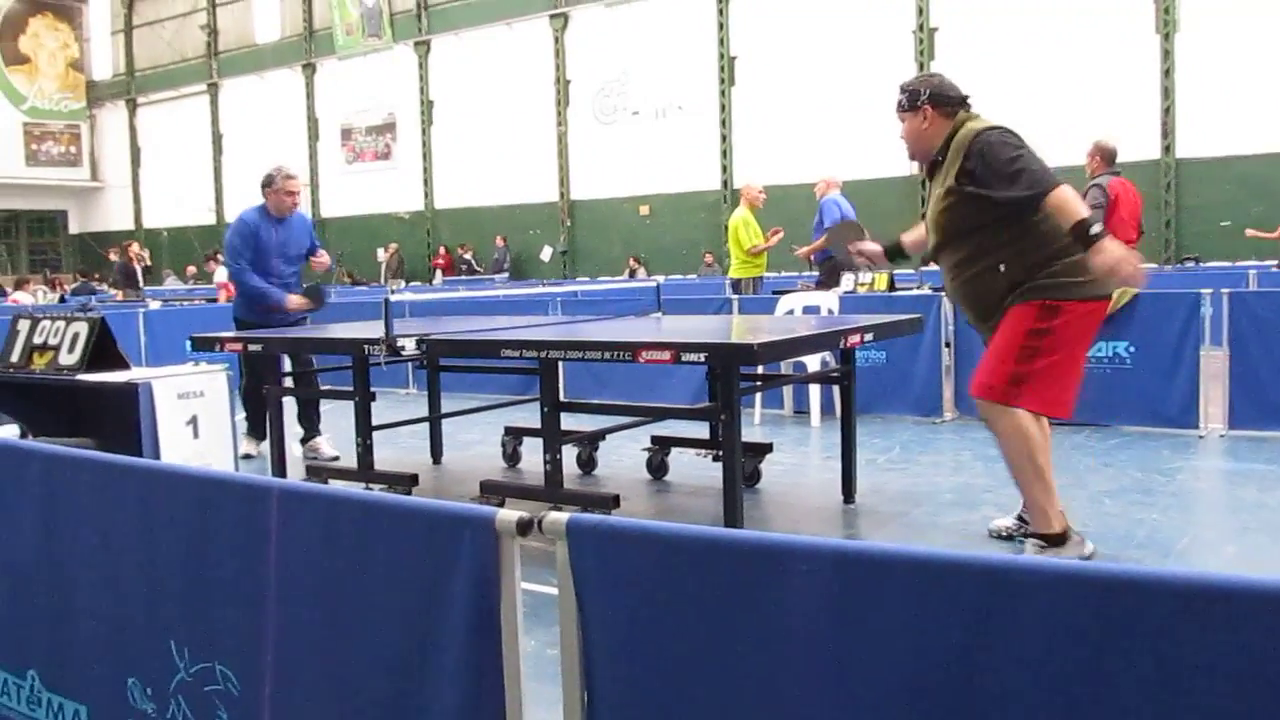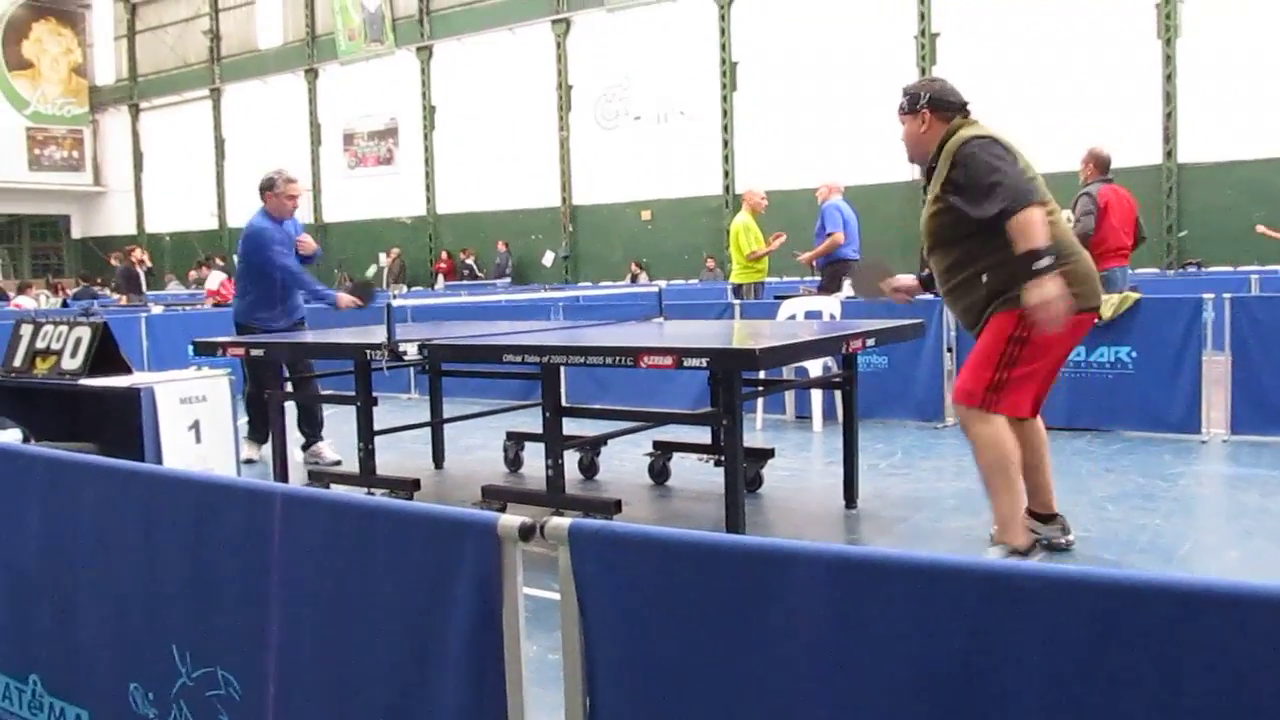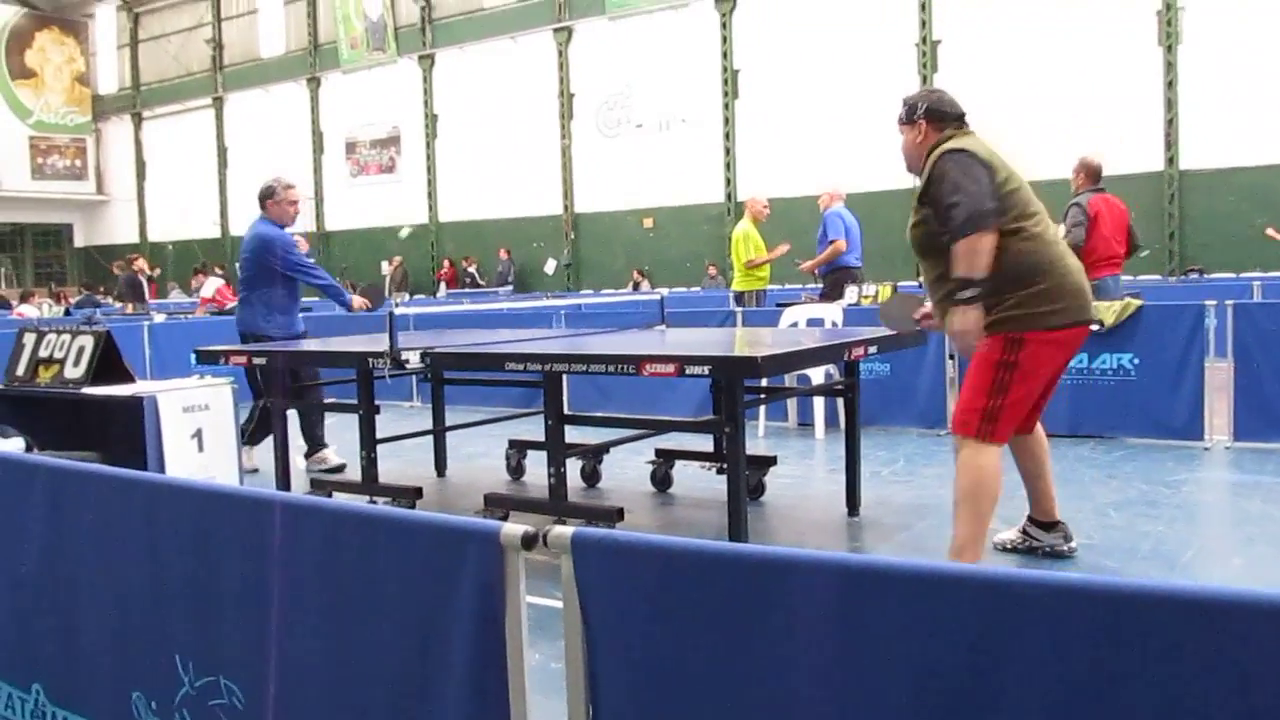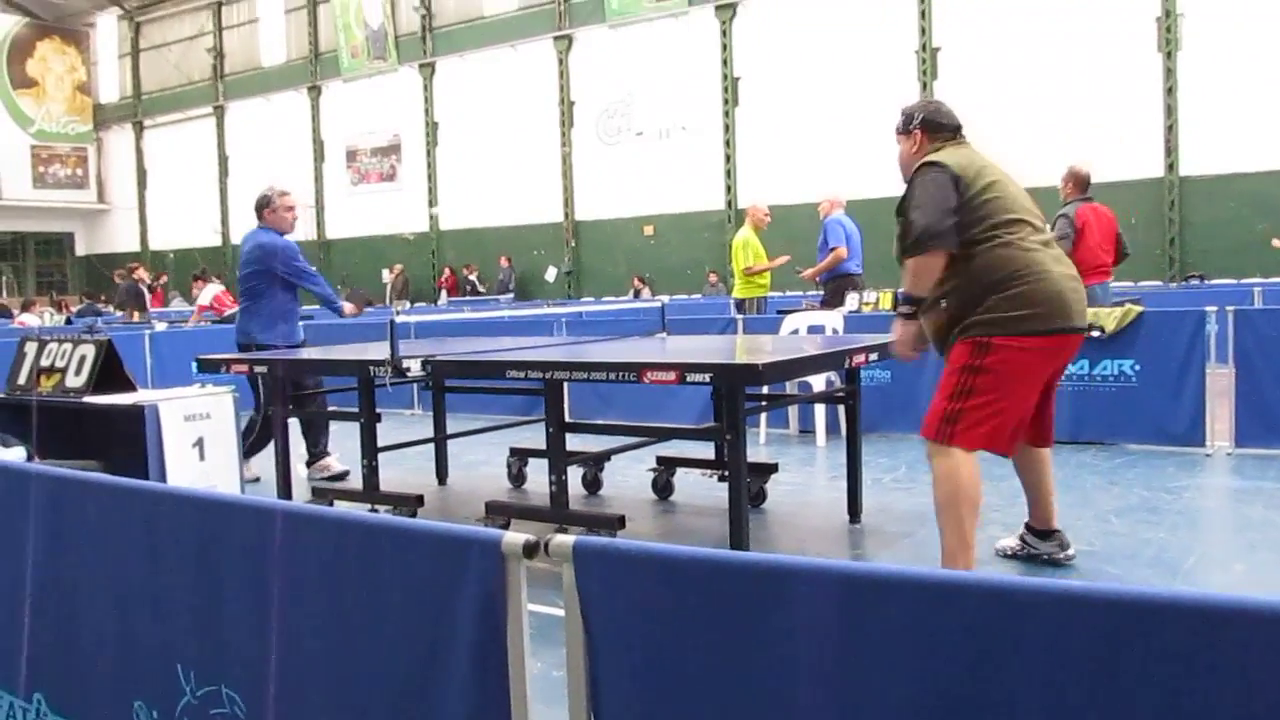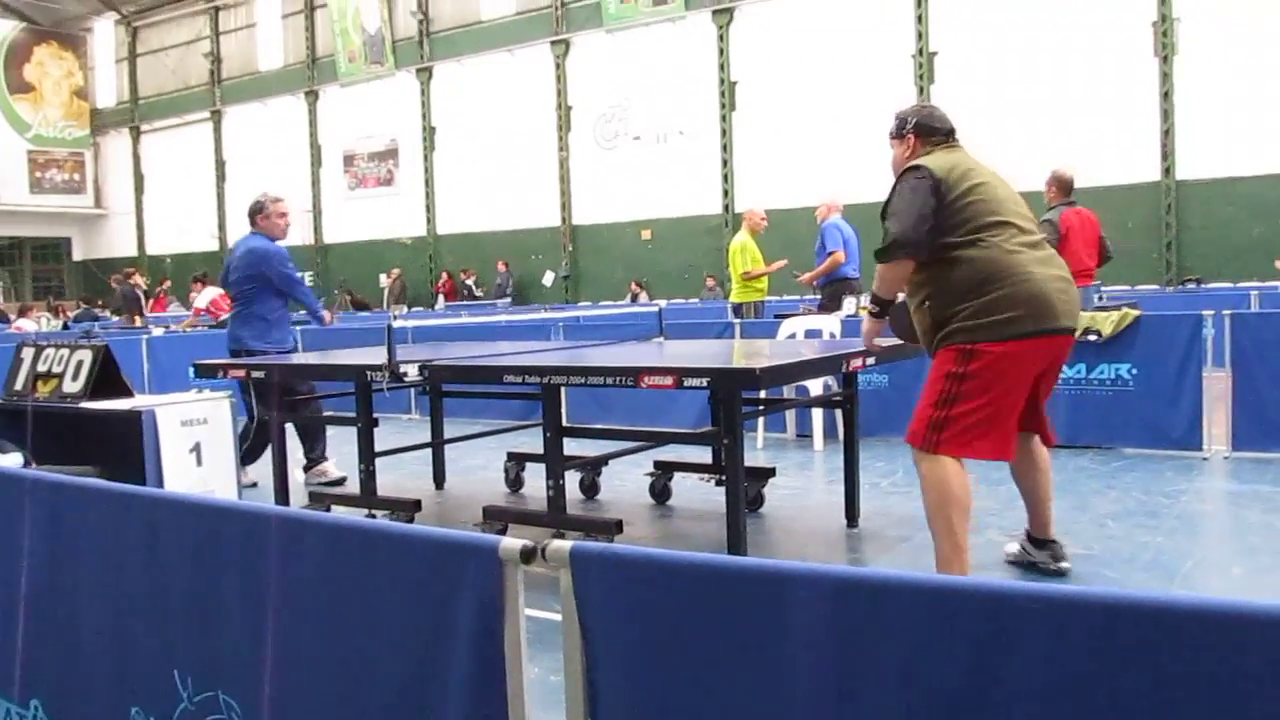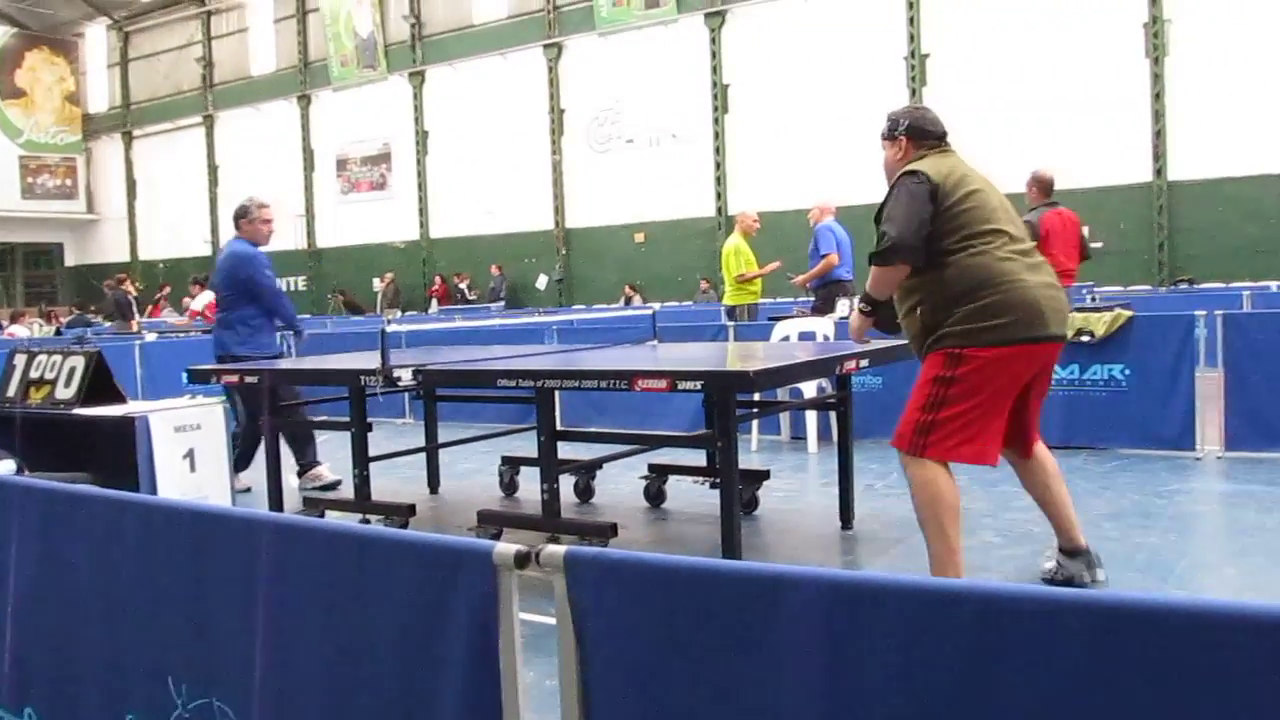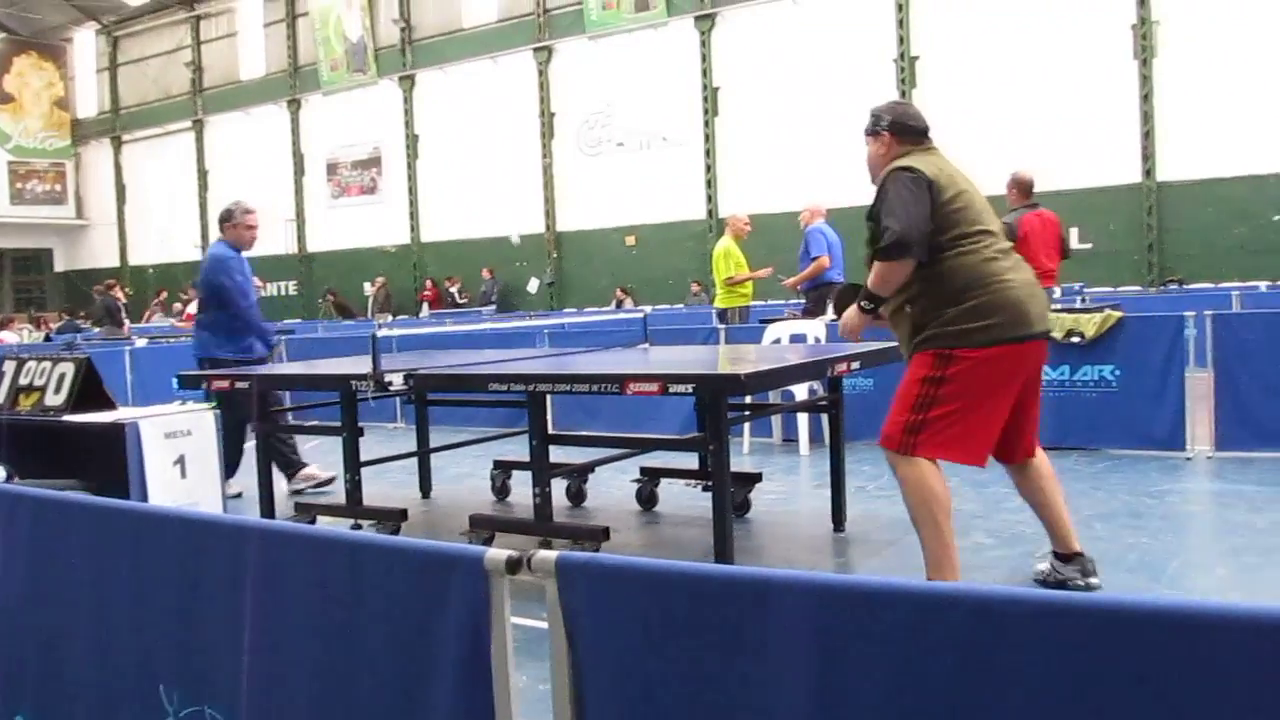
dt=0.1s
person 1, frame 1
left shoulder: (981, 144)
right shoulder: (944, 162)
left elbow: (1045, 187)
right elbow: (935, 229)
left wrist: (1095, 240)
right wrist: (888, 251)
left hip: (1055, 288)
right hip: (1030, 294)
left knee: (997, 398)
right knee: (1018, 402)
left ankle: (1055, 537)
right ankle: (1040, 515)
person 1, frame 2
left shoulder: (971, 149)
right shoulder: (952, 158)
left elbow: (1020, 204)
left wrist: (1041, 271)
right wrist: (923, 282)
left hip: (1039, 299)
right hip: (1029, 301)
left knee: (978, 406)
right knee: (1015, 407)
left ankle: (1016, 548)
right ankle: (1044, 519)
person 1, frame 3
left shoulder: (952, 161)
right shoulder: (962, 161)
left elbow: (973, 228)
left wrist: (966, 301)
right wrist: (942, 304)
left hip: (1032, 314)
right hip: (1052, 310)
left knee: (975, 432)
right knee: (1015, 417)
left ankle: (964, 569)
right ankle: (1047, 527)
person 1, frame 4
left shoulder: (935, 170)
right shoulder: (982, 170)
left elbow: (927, 242)
left wrist: (908, 312)
right wrist: (938, 318)
left hip: (1011, 321)
right hip: (1057, 313)
left knee: (949, 441)
right knee: (1021, 428)
right ankle: (1043, 534)
person 1, frame 5
left shoulder: (920, 174)
right shoulder: (977, 174)
left elbow: (902, 249)
left wrist: (877, 309)
left hip: (998, 324)
right hip: (1048, 315)
left knee: (935, 447)
right knee: (1019, 431)
right ankle: (1043, 544)
person 1, frame 6
left shoulder: (913, 178)
right shoulder: (965, 177)
left elbow: (897, 253)
left wrist: (867, 308)
left hip: (984, 330)
right hip: (1035, 321)
left knee: (921, 452)
right knee: (1021, 442)
left ankle: (950, 585)
right ankle: (1077, 555)
person 1, frame 7
left shoulder: (904, 174)
right shoulder: (945, 174)
left elbow: (899, 248)
left wrist: (866, 305)
right wrist: (891, 305)
left hip: (972, 332)
right hip: (1018, 324)
left knee: (908, 450)
right knee: (1017, 449)
left ankle: (946, 589)
right ankle: (1071, 560)
person 2, frame 1
left shoulder: (302, 221)
right shoulder: (246, 224)
left elbow: (315, 252)
right elbow: (239, 272)
left wrist: (322, 258)
right wrist: (280, 298)
left hip: (293, 315)
right hip: (254, 317)
left knee: (306, 376)
right knee: (257, 382)
left ankle: (313, 438)
right ankle: (254, 434)
person 2, frame 2
left shoulder: (291, 223)
right shoulder: (258, 230)
left elbow: (302, 264)
right elbow: (290, 273)
left wrist: (309, 252)
right wrist: (333, 297)
left hip: (290, 318)
right hip: (257, 322)
left knee: (305, 381)
right knee: (263, 387)
left ankle: (313, 443)
right ankle: (254, 439)
person 2, frame 3
left shoulder: (277, 231)
right shoulder: (268, 237)
right elbow: (309, 272)
left wrist: (299, 252)
right wrist: (346, 298)
left hip: (288, 328)
right hip: (261, 331)
left knee: (309, 389)
right knee: (271, 397)
left ankle: (317, 451)
right ankle: (244, 445)
person 2, frame 4
left shoulder: (252, 241)
right shoulder: (276, 246)
right elbow: (310, 280)
right wrist: (339, 304)
left hip: (284, 337)
right hip: (263, 340)
left knee: (312, 396)
right knee: (270, 408)
left ankle: (319, 459)
right ankle: (239, 458)
person 2, frame 5
left shoulder: (242, 247)
right shoulder: (268, 251)
left elbow: (226, 283)
right elbow: (296, 288)
right wrist: (319, 314)
left hip: (277, 344)
right hip: (254, 347)
left knee: (305, 401)
right knee: (264, 416)
left ankle: (316, 464)
right ankle: (235, 466)
person 2, frame 6
left shoulder: (238, 252)
right shoulder: (247, 255)
left elbow: (227, 292)
right elbow: (276, 298)
right wrist: (296, 327)
left hip: (265, 349)
right hip: (241, 352)
left knee: (291, 407)
right knee: (252, 418)
left ankle: (309, 470)
right ankle: (229, 473)
person 2, frame 7
left shoulder: (225, 255)
right shoulder: (225, 259)
right elbow: (244, 307)
left wrist: (248, 286)
right wrist: (270, 340)
left hip: (246, 352)
right hip: (221, 355)
left knee: (272, 411)
right knee: (233, 421)
left ankle: (296, 471)
right ankle: (219, 479)
